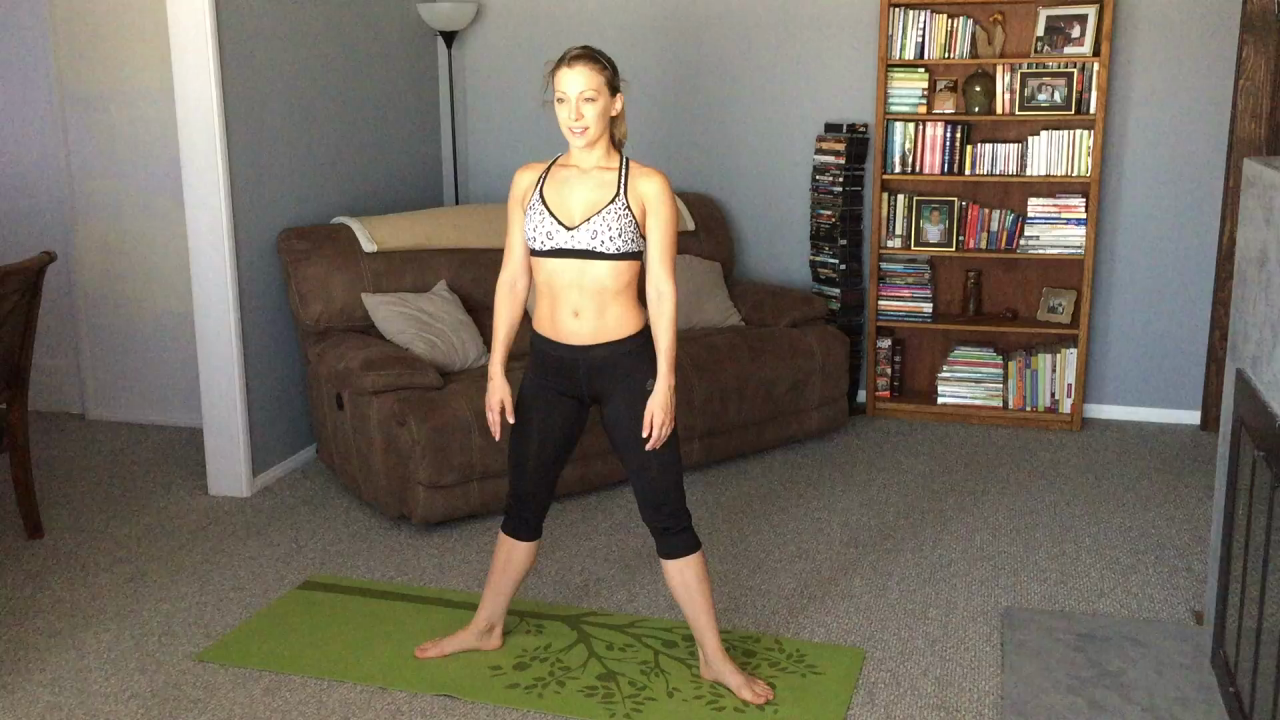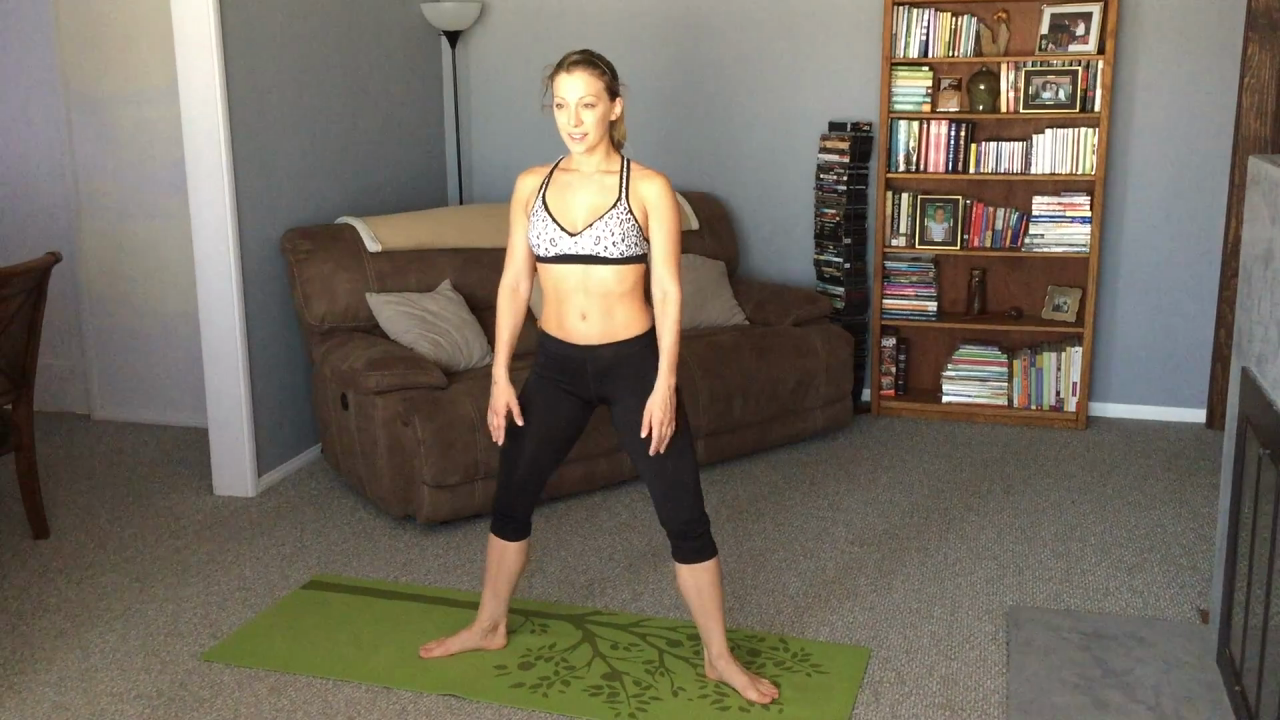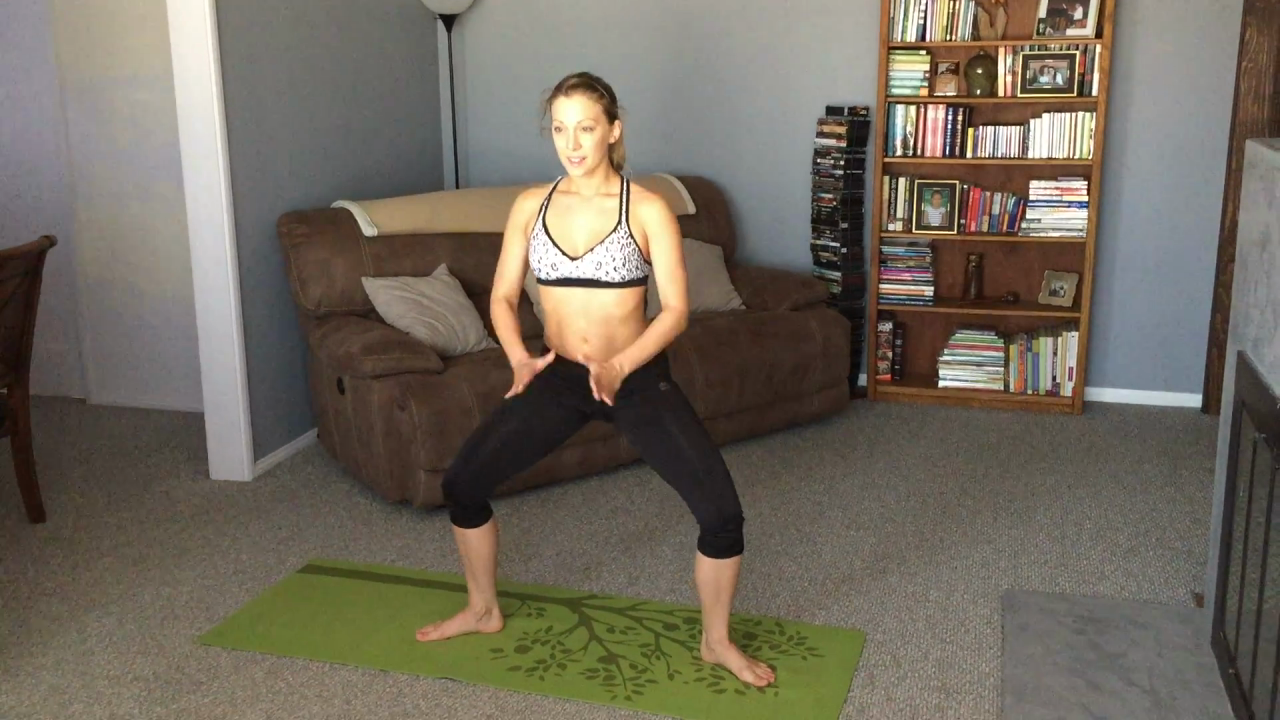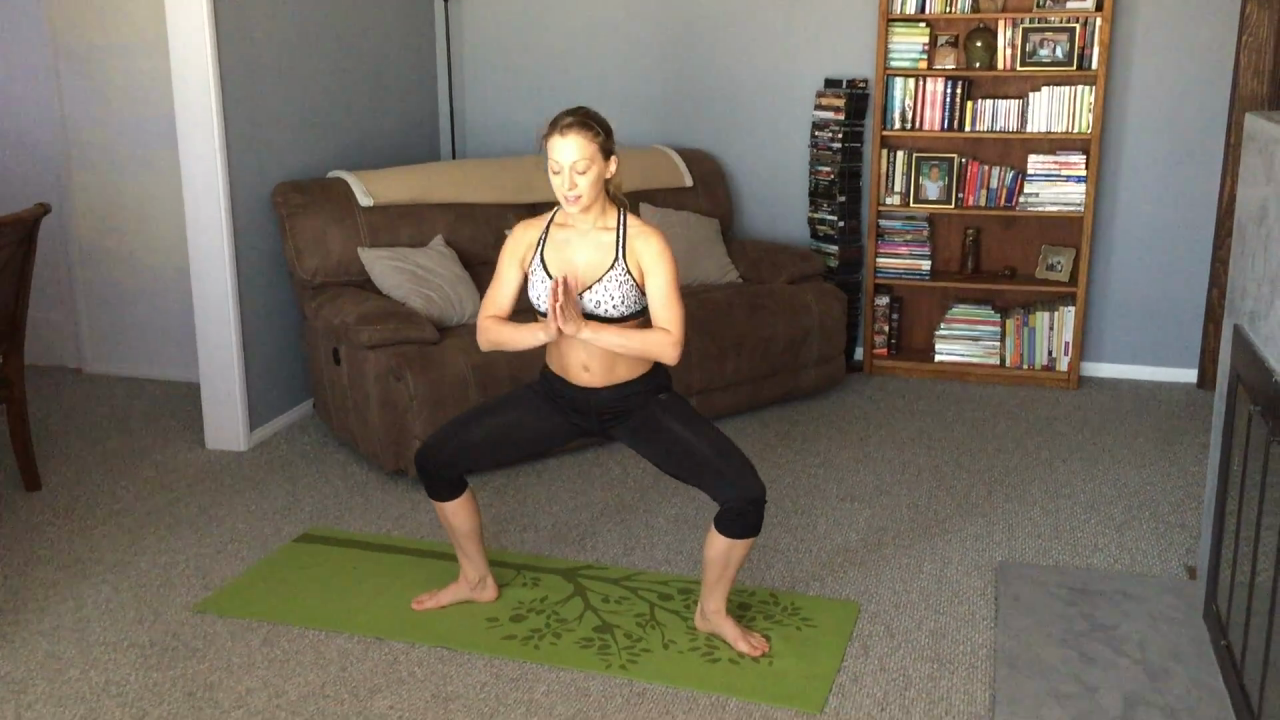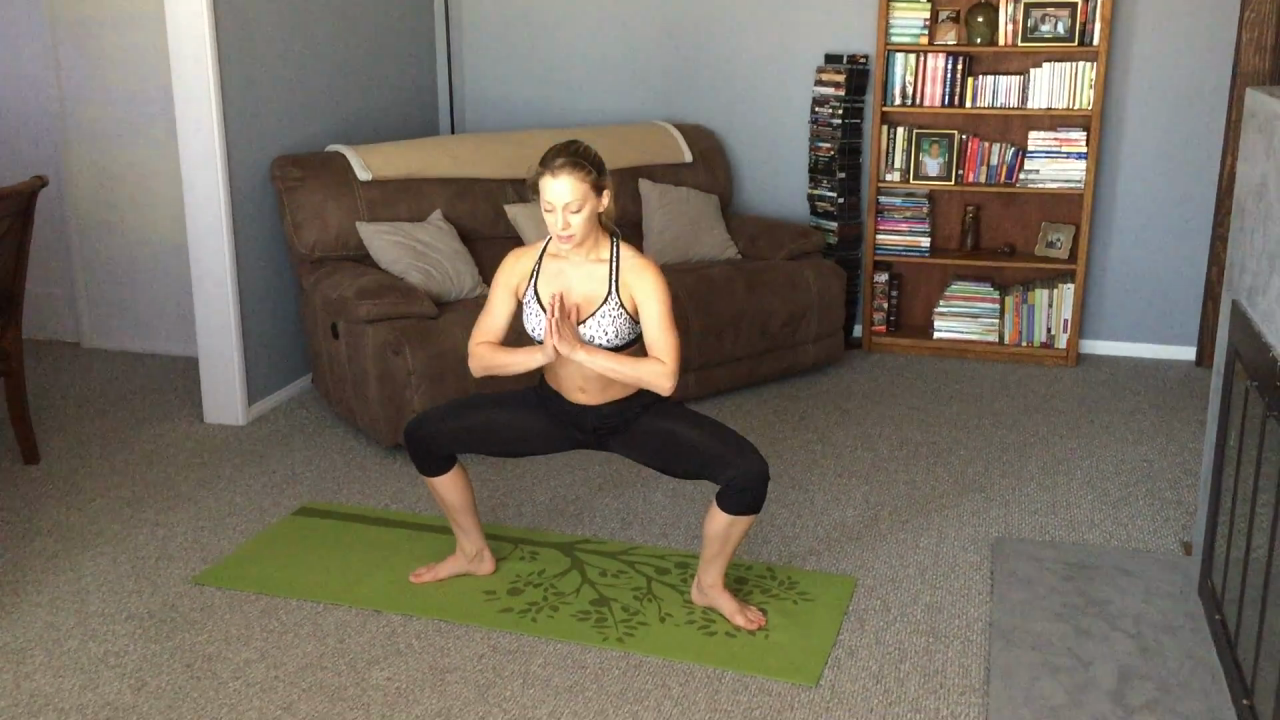
dt=0.5s
person 1, frame 1
left shoulder: (647, 186)
right shoulder: (529, 180)
left elbow: (662, 289)
right elbow: (512, 280)
left wrist: (665, 382)
right wrist: (497, 369)
left hip: (626, 365)
right hip: (550, 366)
left knee: (665, 512)
right knee: (525, 501)
left ankle: (714, 657)
right ankle: (485, 627)
person 1, frame 2
left shoulder: (649, 187)
right shoulder: (531, 185)
left elbow: (668, 290)
right elbow: (513, 284)
left wrist: (665, 384)
right wrist: (500, 374)
left hip: (633, 364)
right hip: (557, 366)
left knee: (683, 515)
right knee: (511, 500)
left ankle: (719, 656)
right ankle: (489, 626)
person 1, frame 3
left shoulder: (648, 209)
right shoulder: (530, 205)
left elbow: (675, 310)
right elbow: (502, 297)
left wrist: (619, 363)
right wrist: (520, 356)
left hip: (638, 381)
right hip: (556, 380)
left knee: (722, 512)
right knee: (462, 485)
left ankle: (716, 641)
right ankle: (482, 610)
person 1, frame 4
left shoulder: (644, 242)
right shoulder: (526, 236)
left elbow: (670, 346)
right elbow: (487, 330)
left wrist: (583, 327)
right wrist: (546, 330)
left hip: (639, 399)
right hip: (557, 394)
left knee: (746, 494)
right knee: (434, 461)
left ankle: (712, 611)
right ankle: (476, 579)
person 1, frame 5
left shoulder: (637, 272)
right shoulder: (520, 264)
left elbow: (665, 377)
right elbow: (478, 357)
left wrist: (578, 350)
right wrist: (544, 353)
left hip: (634, 414)
right hip: (553, 408)
left knee: (749, 473)
right knee: (424, 435)
left ankle: (708, 584)
right ankle: (473, 553)
